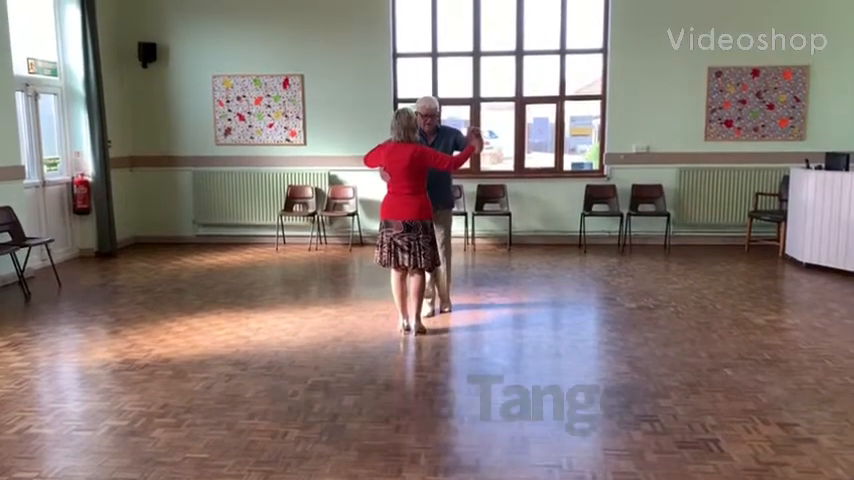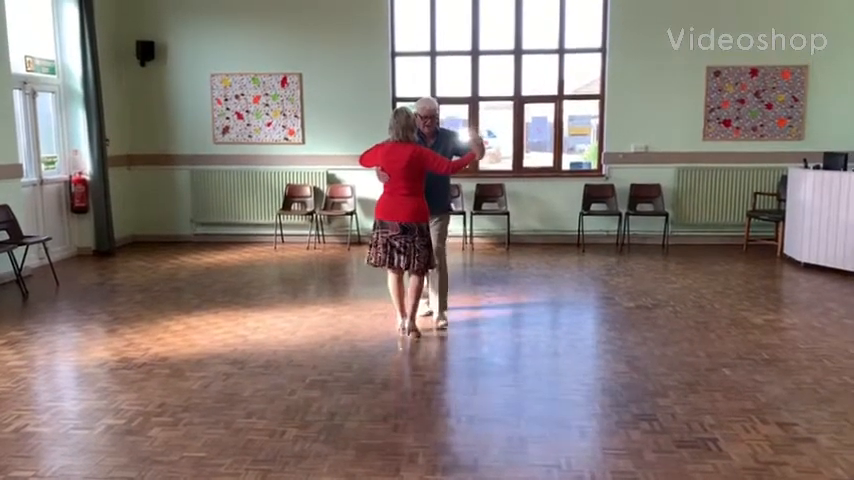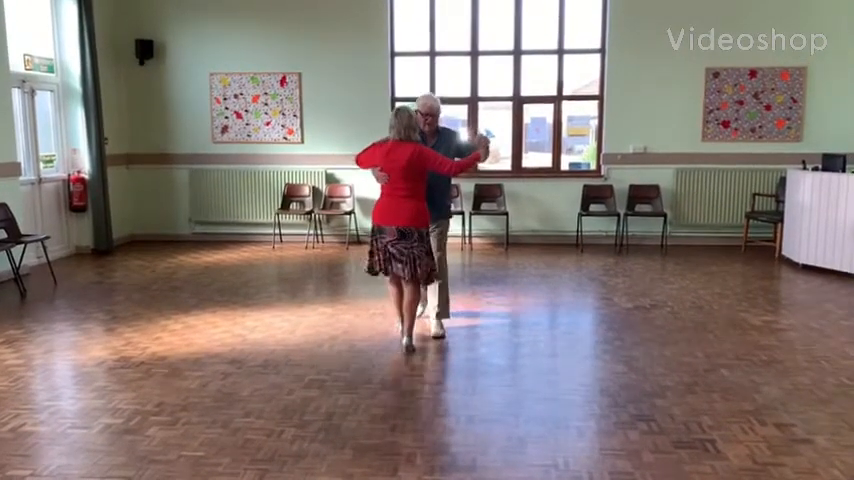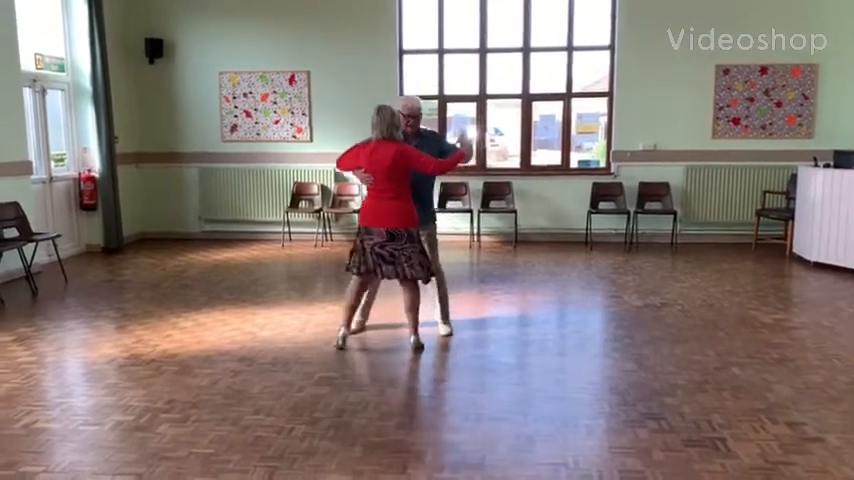
dt=0.5s
person 1, frame 1
left shoulder: (386, 151)
right shoulder: (420, 152)
left elbow: (368, 160)
right elbow: (451, 163)
right wrist: (472, 146)
left hip: (391, 215)
right hip: (416, 215)
left knee: (397, 269)
right knee: (417, 269)
left ankle: (403, 319)
right ankle: (415, 320)
person 1, frame 2
left shoulder: (383, 150)
right shoulder: (418, 153)
left elbow: (363, 160)
right elbow: (449, 167)
right wrist: (474, 154)
left hip: (386, 216)
right hip: (412, 216)
left knee: (394, 269)
right knee: (416, 270)
left ankle: (401, 319)
right ankle: (410, 319)
person 1, frame 3
left shoulder: (381, 150)
right shoulder: (419, 152)
left elbow: (360, 160)
right elbow: (452, 168)
right wrist: (478, 155)
left hip: (384, 219)
right hip: (412, 221)
left knee: (393, 276)
right knee: (412, 279)
left ankle: (402, 325)
right ankle: (407, 336)
person 1, frame 4
left shoulder: (364, 151)
right shoulder: (403, 152)
left elbow: (341, 164)
right elbow: (437, 167)
right wrist: (462, 154)
left hip: (371, 221)
right hip: (400, 222)
left knee: (361, 278)
right knee: (409, 280)
left ankle: (344, 331)
right ankle: (414, 335)
person 2, frame 1
left shoulder: (450, 134)
left wrist: (474, 138)
left hip: (442, 203)
left knee: (442, 251)
left ankle: (444, 298)
right ankle: (427, 299)
person 2, frame 2
left shoulder: (449, 138)
left elbow: (470, 155)
right wrist: (380, 172)
left hip: (438, 208)
left knee: (437, 255)
left ankle: (439, 309)
right ankle: (426, 298)
person 2, frame 3
left shoulder: (450, 138)
left elbow: (473, 156)
left wrist: (481, 146)
right wrist: (378, 173)
left hip: (437, 212)
left knee: (436, 262)
left ankle: (437, 317)
right ankle: (421, 301)
person 2, frame 4
left shoulder: (433, 140)
left wrist: (466, 147)
right wrist: (360, 174)
left hip: (423, 216)
left knee: (433, 267)
left ankle: (444, 318)
right ankle: (361, 316)
